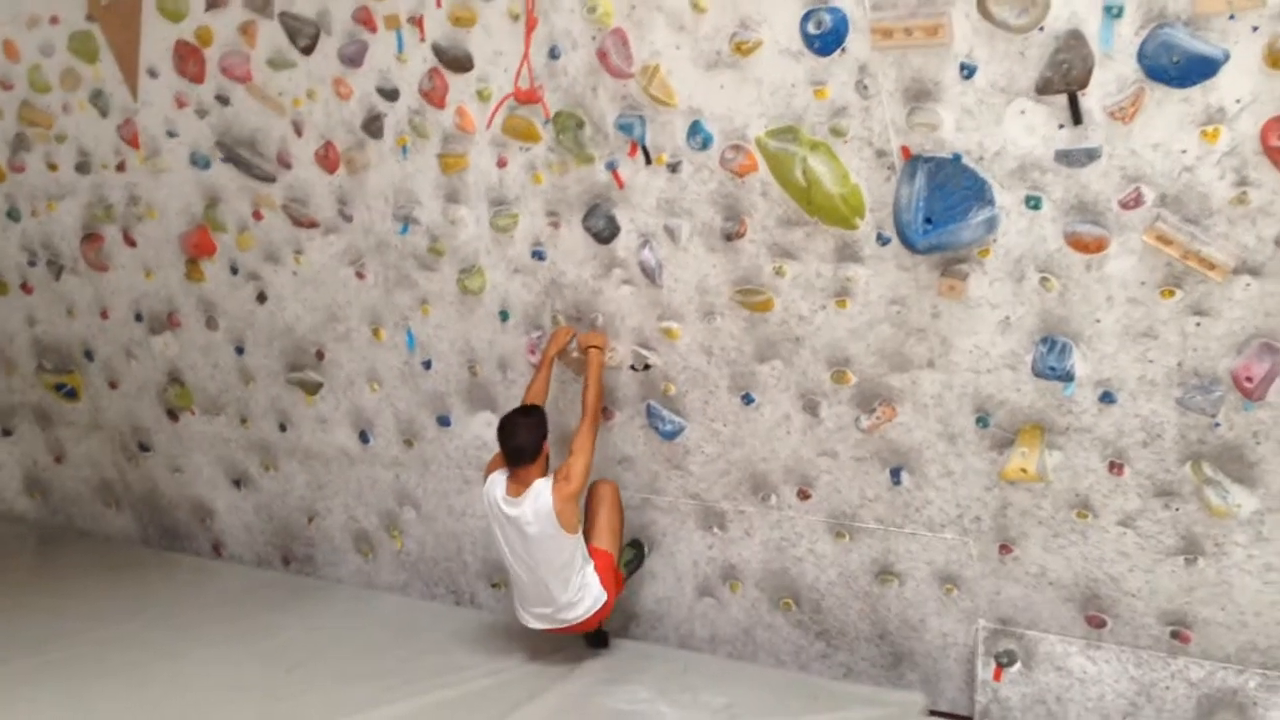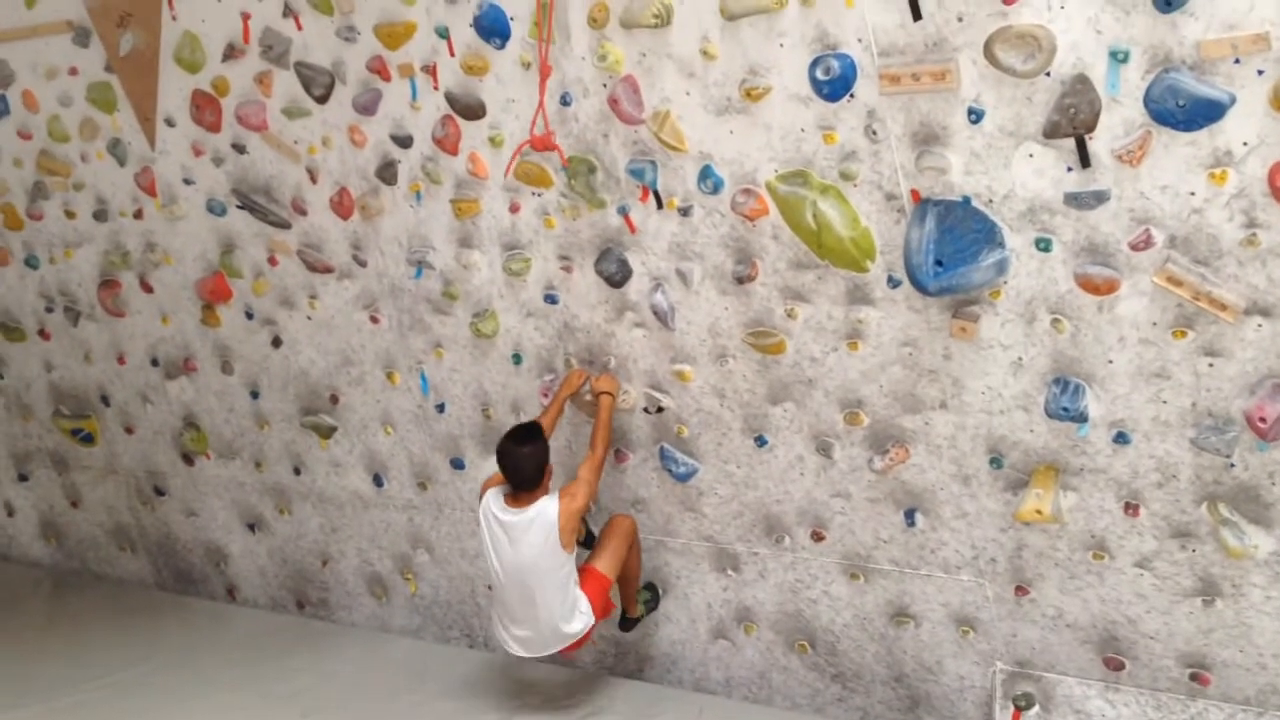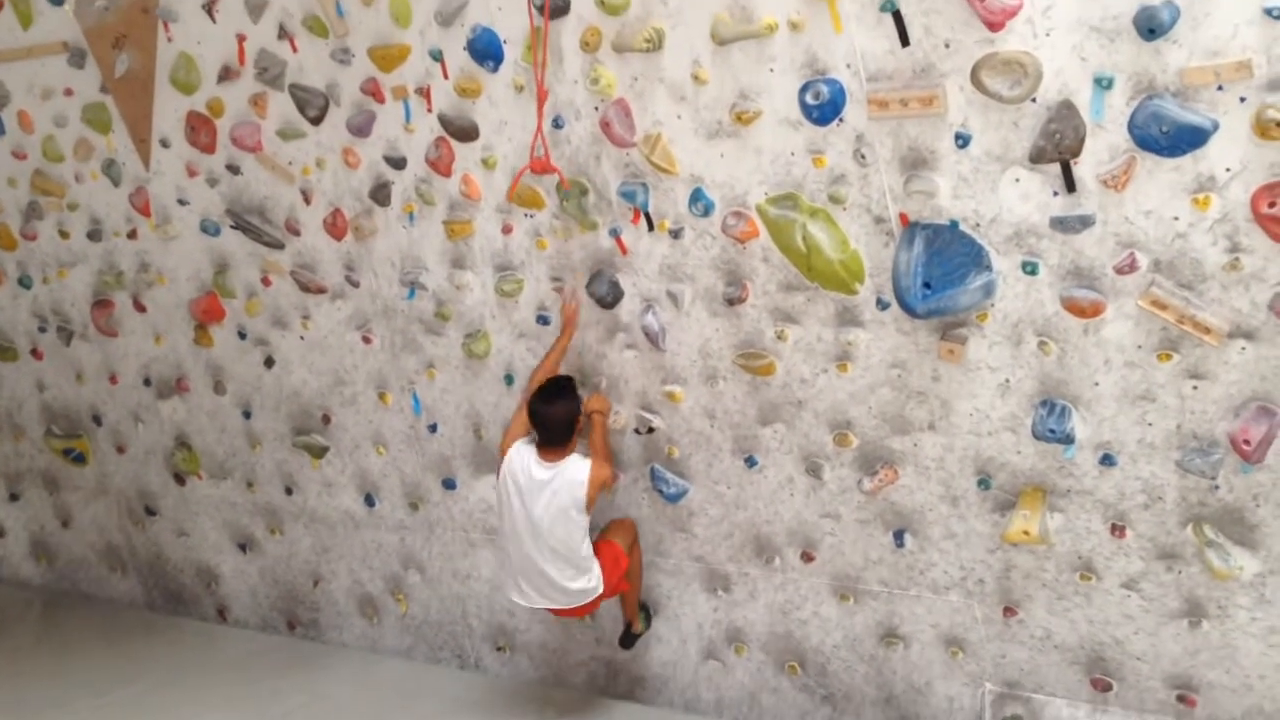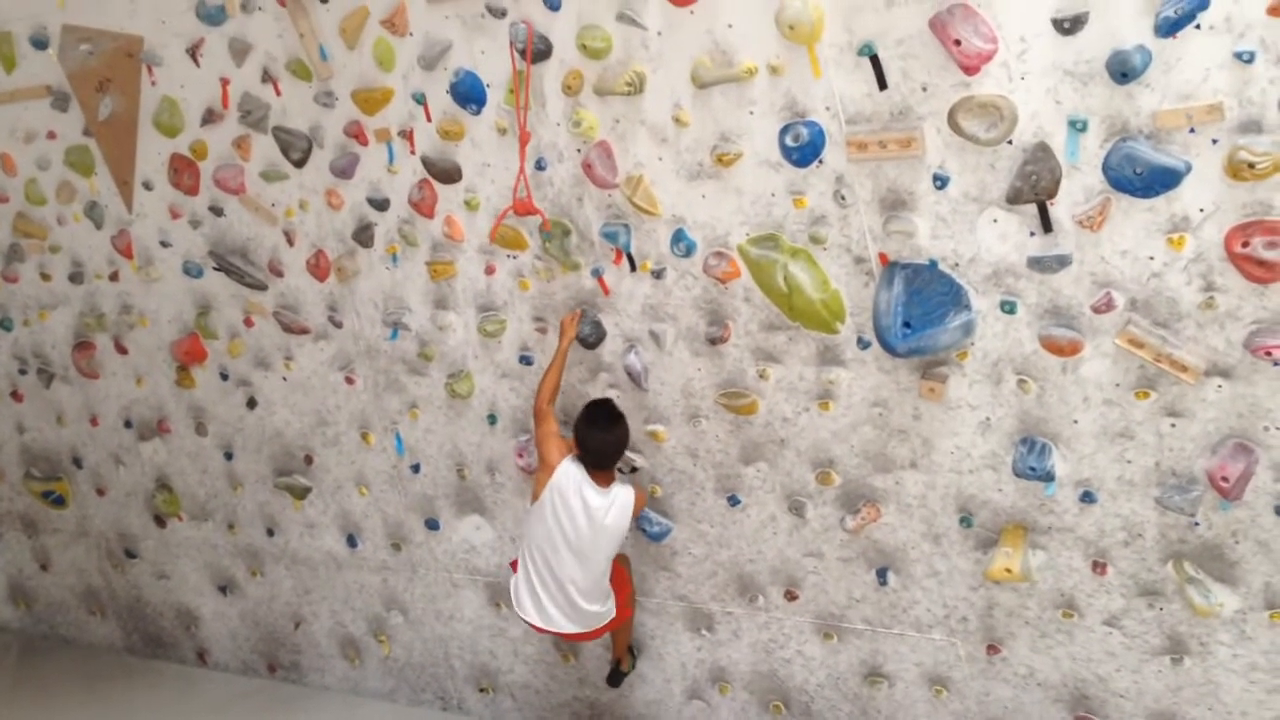
dt=1s
person 1, frame 1
left shoulder: (493, 481)
right shoulder: (562, 490)
left elbow: (526, 412)
right elbow: (590, 418)
left wrist: (550, 353)
right wrist: (594, 353)
left hip: (535, 620)
right hip: (586, 612)
right knee: (604, 487)
left ankle: (592, 628)
right ankle: (618, 567)
person 1, frame 2
left shoulder: (488, 496)
right shoulder: (565, 507)
left elbow: (526, 449)
right elbow: (597, 455)
left wrist: (563, 393)
right wrist: (606, 397)
left hip: (511, 637)
right hip: (567, 635)
right knee: (623, 525)
right ankle: (632, 611)
person 1, frame 3
left shoulder: (512, 450)
right shoulder: (594, 474)
left elbow: (533, 389)
left wrist: (565, 333)
right wrist: (599, 415)
left hip: (524, 589)
right hip: (578, 598)
right knee: (625, 530)
right ankle: (633, 625)
person 1, frame 4
left shoulder: (556, 470)
right shoulder: (632, 501)
left elbow: (542, 406)
left wrist: (565, 342)
left hip: (530, 608)
right hip: (589, 622)
right ankle: (621, 662)
